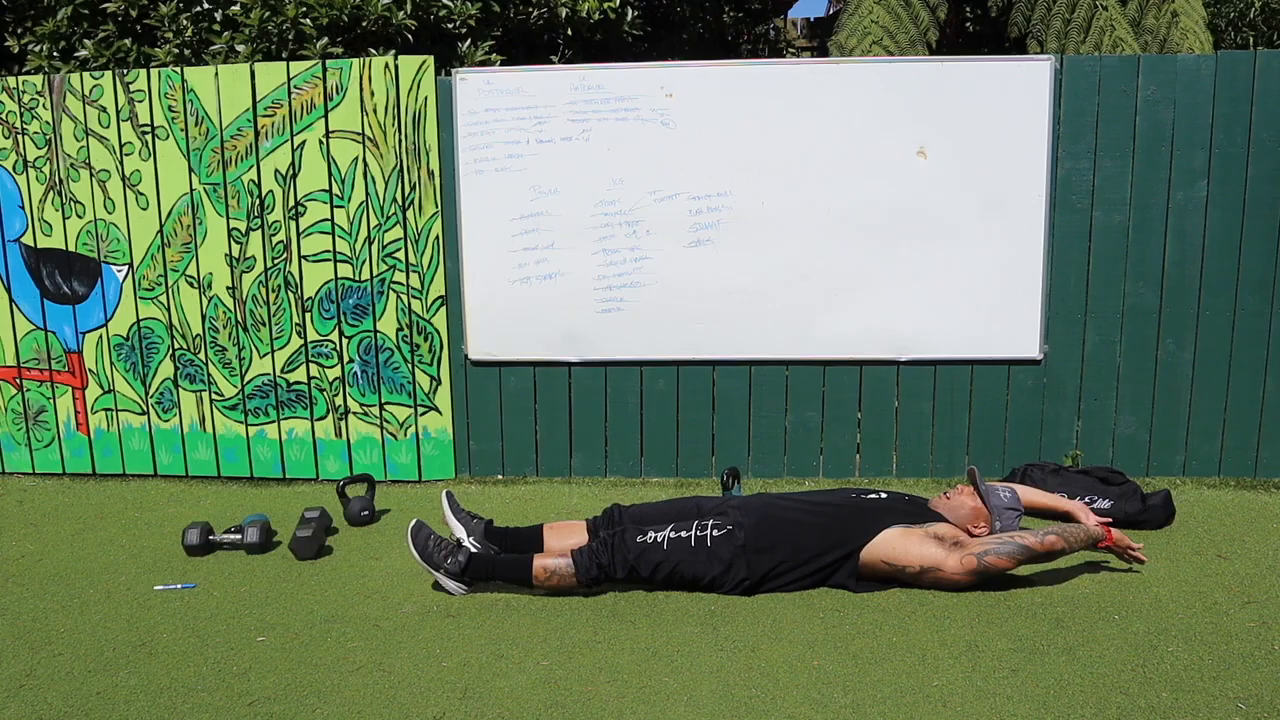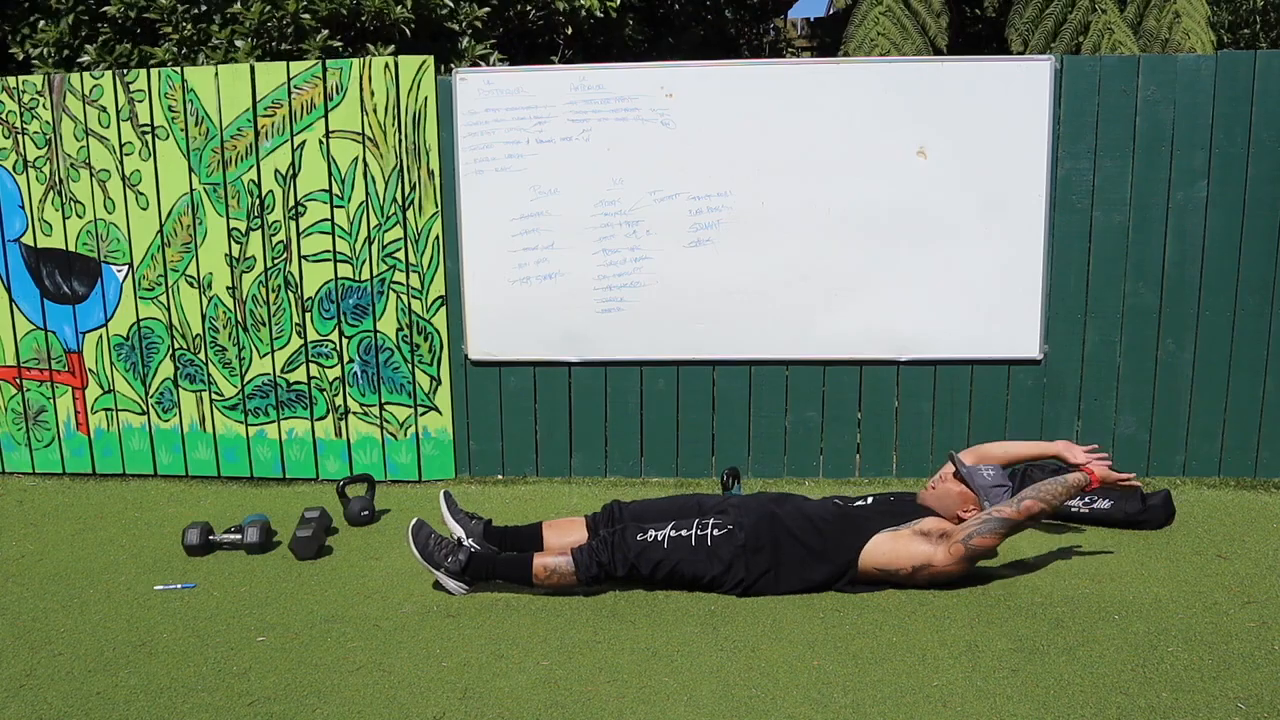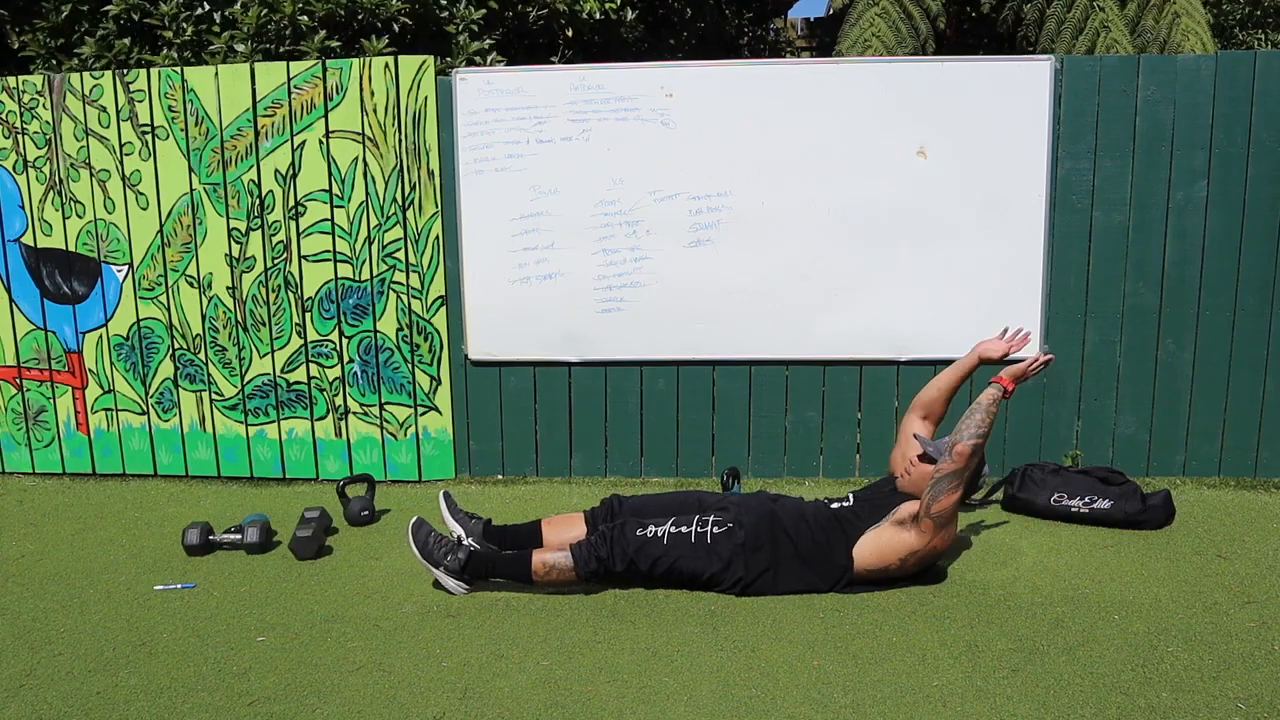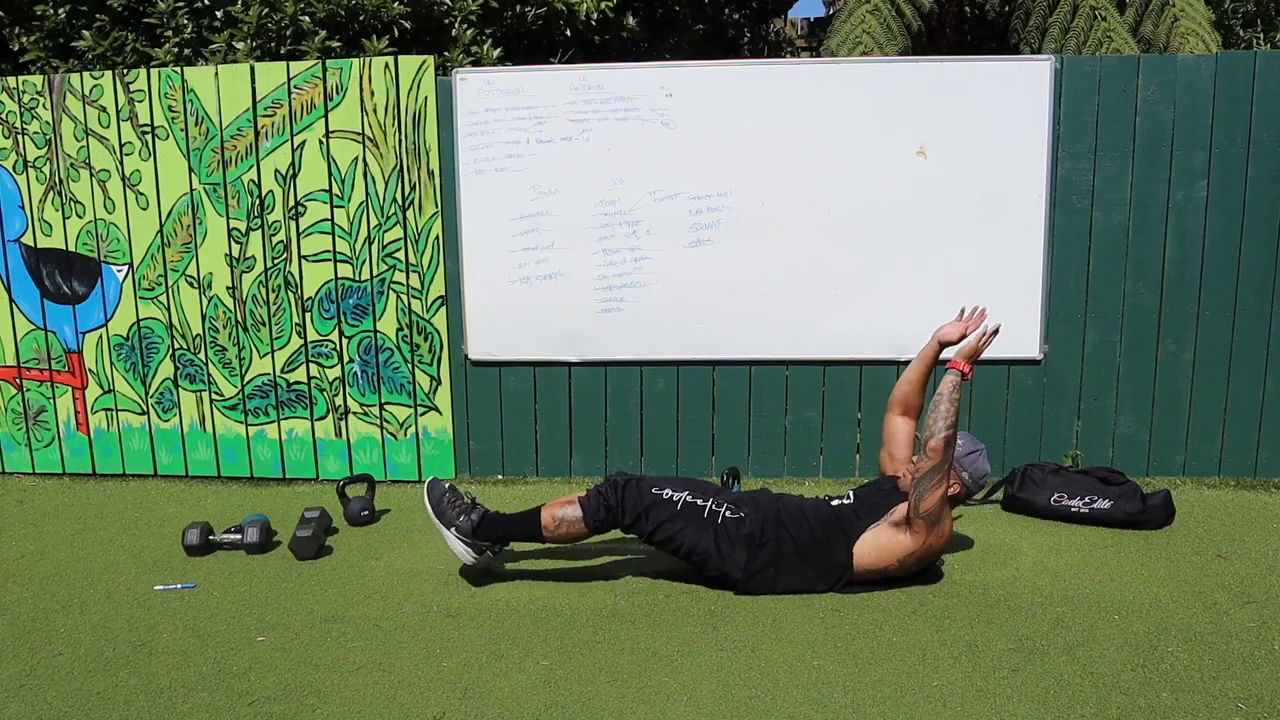
dt=0.4s
person 1, frame 1
left shoulder: (948, 553)
right shoulder: (928, 514)
left elbow: (1019, 545)
right elbow: (998, 488)
left wrist: (1095, 535)
right wrist: (1072, 504)
left hip: (752, 553)
right hip: (754, 516)
left knee: (616, 554)
right knee: (617, 522)
left ankle: (476, 567)
right ankle: (493, 540)
person 1, frame 2
left shoulder: (945, 549)
right shoulder: (921, 508)
left elbow: (1011, 510)
right elbow: (975, 457)
left wrist: (1079, 474)
right wrist: (1056, 444)
left hip: (758, 555)
right hip: (762, 518)
left knee: (618, 554)
right knee: (618, 521)
left ankle: (476, 567)
right ankle: (491, 537)
person 1, frame 3
left shoulder: (930, 529)
right shoulder: (907, 495)
left elbow: (961, 458)
right elbow: (920, 414)
left wrist: (1000, 387)
right wrist: (977, 355)
left hip: (754, 556)
right hip: (757, 515)
left knee: (613, 551)
right knee: (615, 516)
left ankle: (470, 565)
right ankle: (489, 538)
person 1, frame 4
left shoulder: (927, 531)
right shoulder: (903, 489)
left elbow: (933, 451)
right elbow: (901, 413)
left wrist: (958, 368)
right wrist: (936, 344)
left hip: (758, 554)
right hip: (762, 519)
left knee: (623, 494)
right knee: (624, 488)
left ankle: (487, 530)
right ankle: (494, 529)
